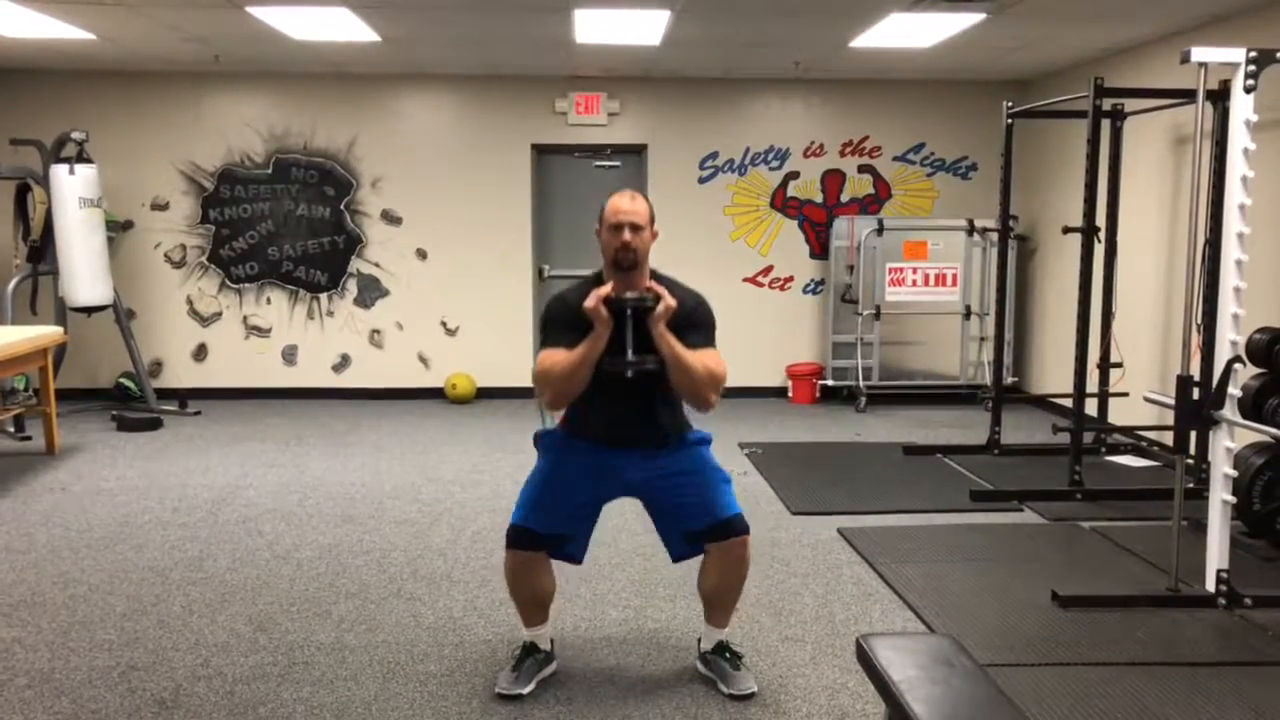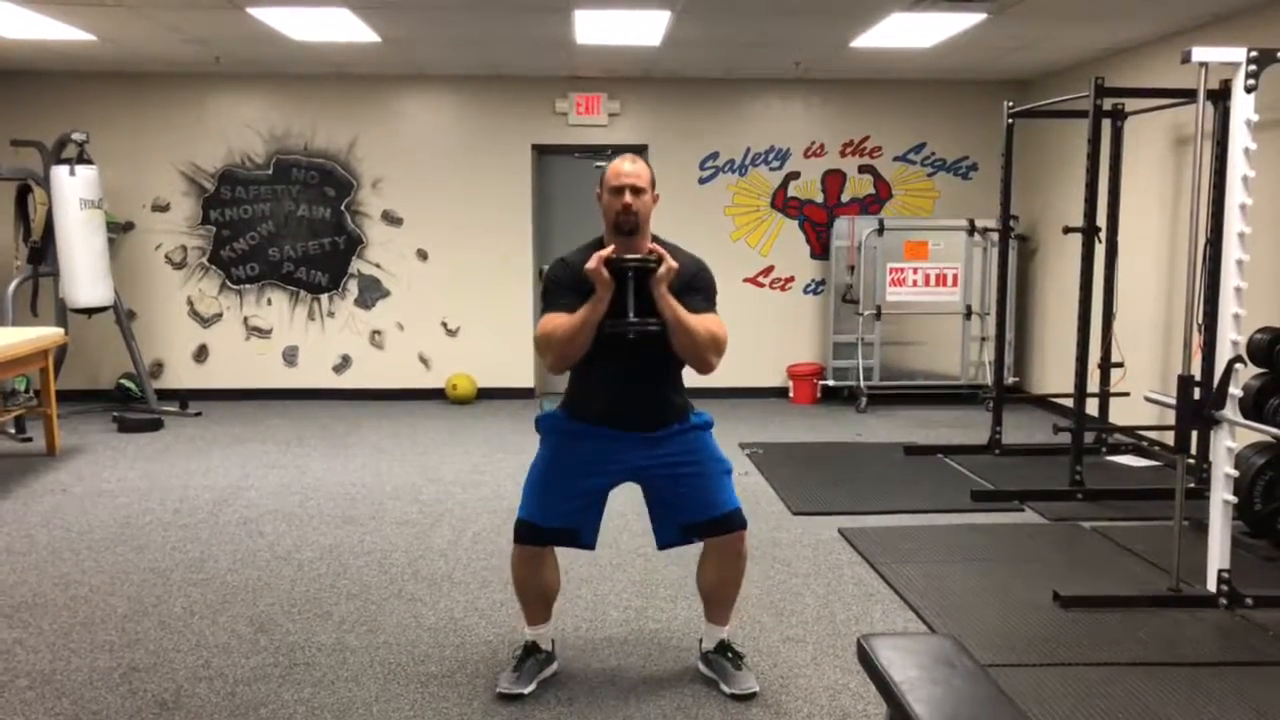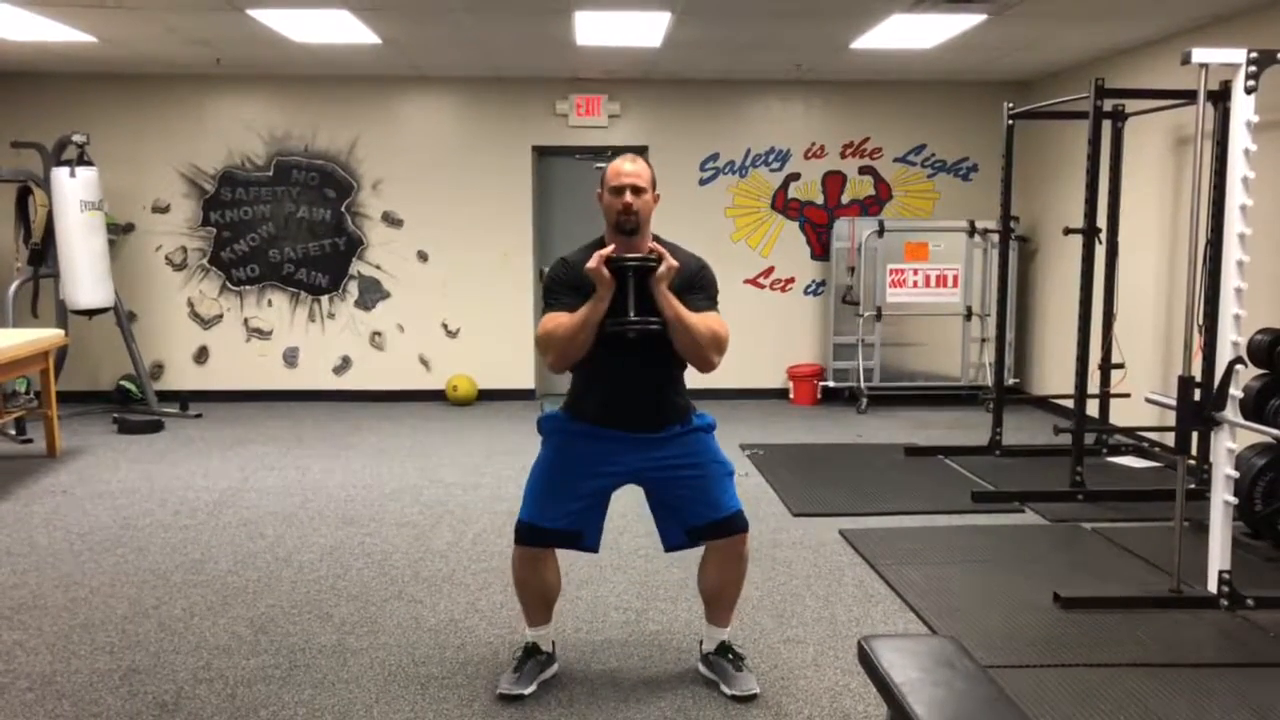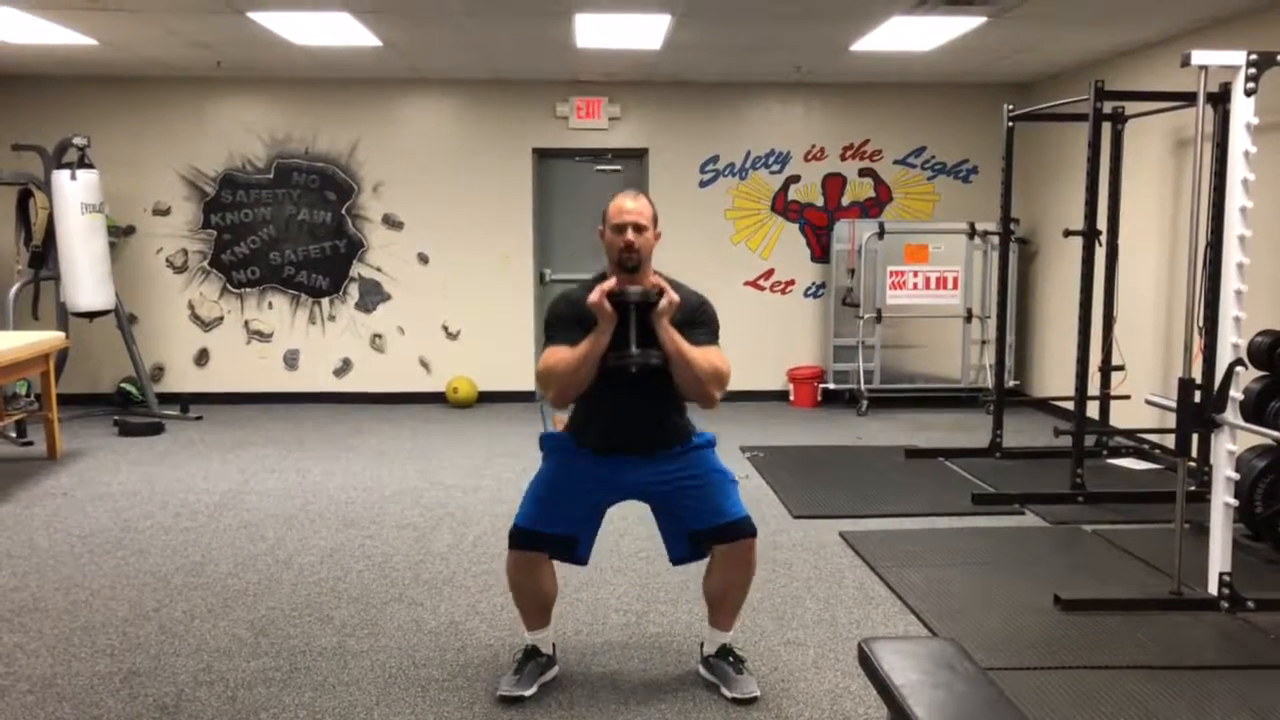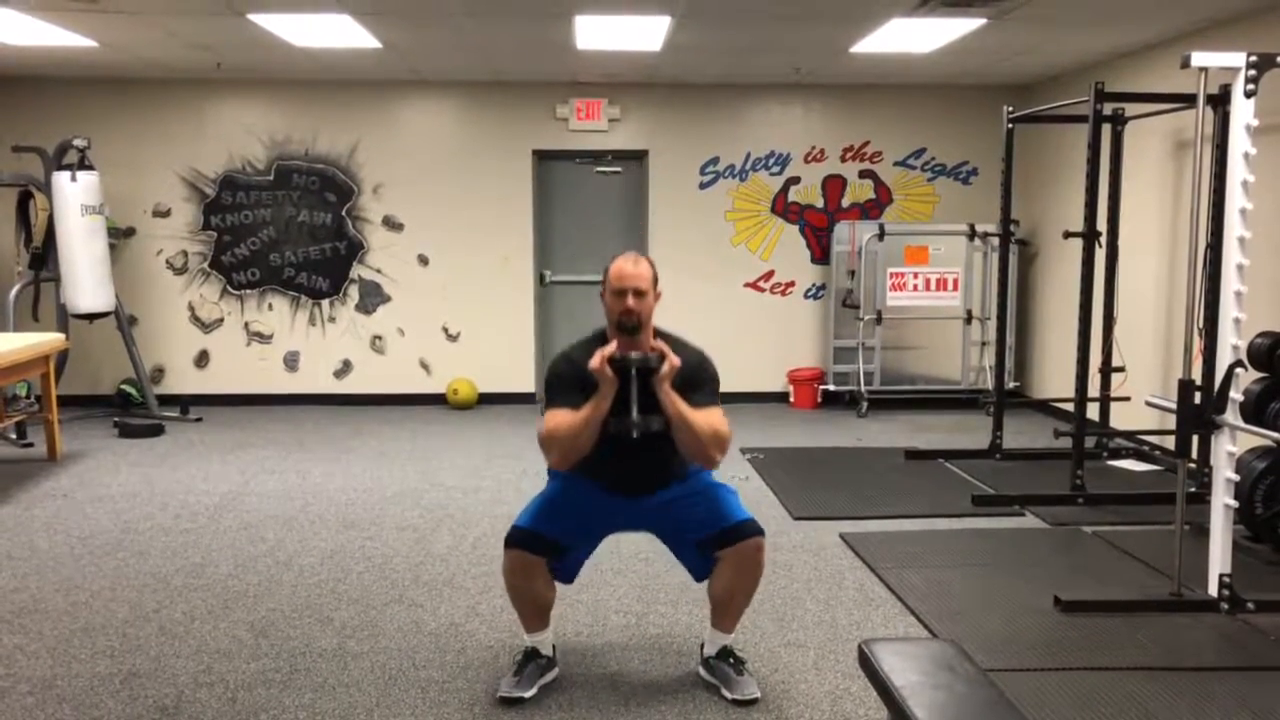
dt=0.2s
person 1, frame 1
left shoulder: (685, 303)
right shoulder: (569, 304)
left elbow: (707, 394)
right elbow: (552, 395)
left wrist: (660, 330)
right wrist: (601, 331)
left hip: (669, 448)
right hip: (583, 448)
left knee: (731, 538)
right knee: (524, 542)
left ankle: (714, 647)
right ankle: (537, 647)
person 1, frame 2
left shoulder: (687, 269)
right shoulder: (570, 270)
left elbow: (708, 358)
right elbow: (554, 359)
left wrist: (661, 293)
right wrist: (600, 296)
left hip: (671, 431)
right hip: (585, 431)
left knee: (727, 533)
right knee: (532, 538)
left ankle: (716, 646)
right ankle: (538, 647)
person 1, frame 3
left shoulder: (688, 269)
right shoulder: (572, 270)
left elbow: (710, 357)
right elbow: (555, 357)
left wrist: (662, 292)
right wrist: (602, 294)
left hip: (673, 433)
right hip: (586, 431)
left knee: (729, 534)
right knee: (533, 539)
left ankle: (716, 647)
right ankle: (539, 649)
person 1, frame 4
left shoulder: (689, 305)
right shoulder: (572, 306)
left elbow: (711, 393)
right elbow: (556, 393)
left wrist: (665, 327)
right wrist: (602, 328)
left hip: (674, 454)
right hip: (587, 453)
left knee: (738, 540)
right knee: (526, 544)
left ankle: (716, 651)
right ankle: (539, 652)
person 1, frame 5
left shoulder: (689, 363)
right shoulder: (574, 365)
left elbow: (711, 455)
right elbow: (558, 457)
left wrist: (665, 390)
right wrist: (603, 392)
left hip: (673, 487)
right hip: (591, 487)
left knee: (747, 543)
right knee: (521, 548)
left ankle: (717, 652)
right ankle: (539, 653)
